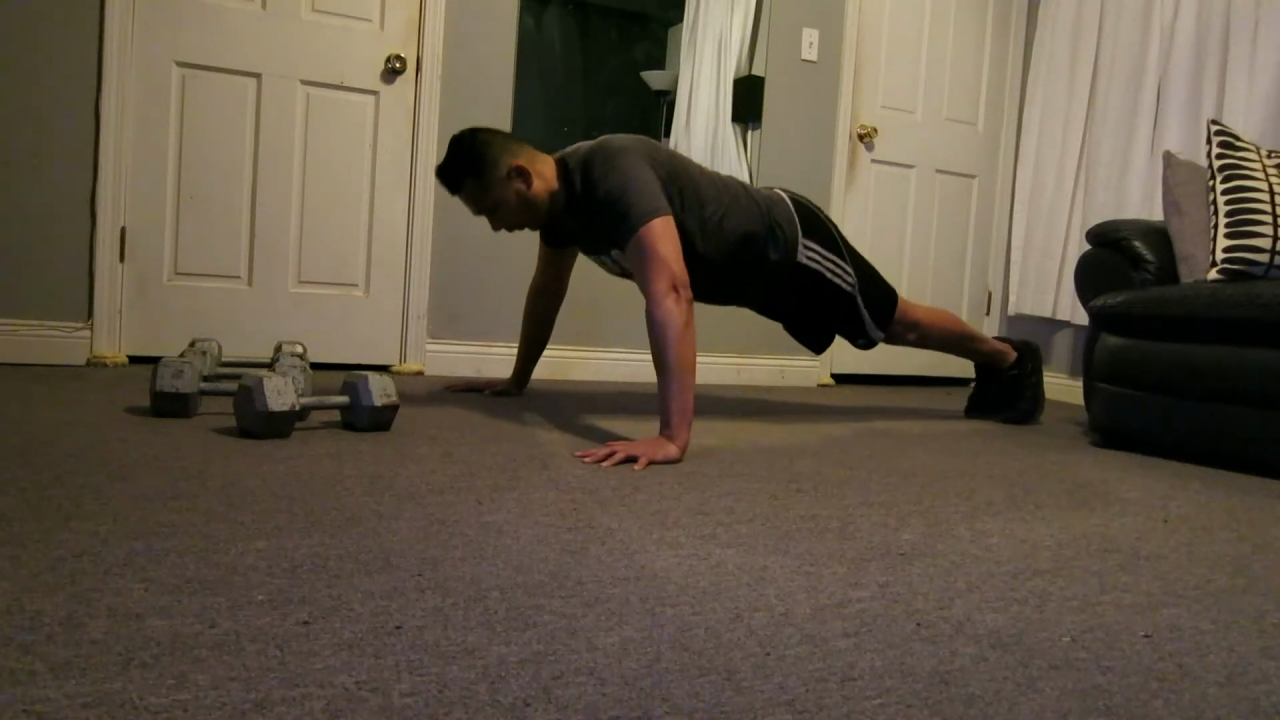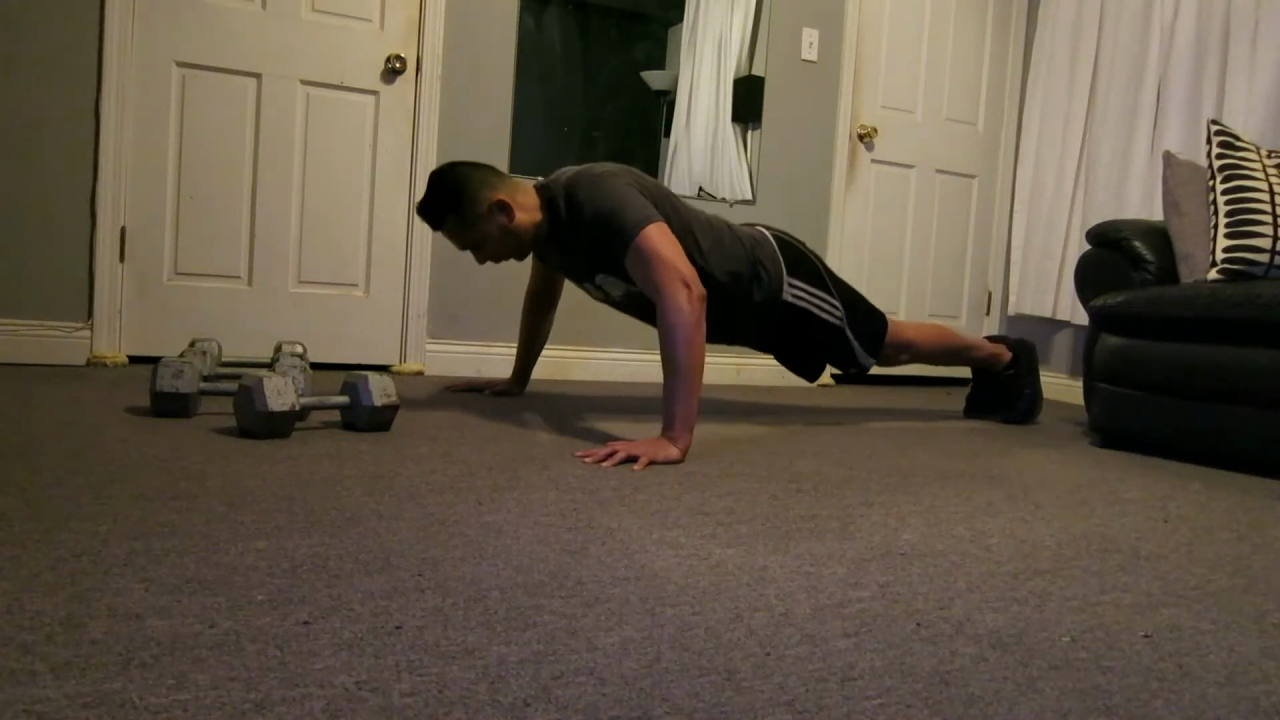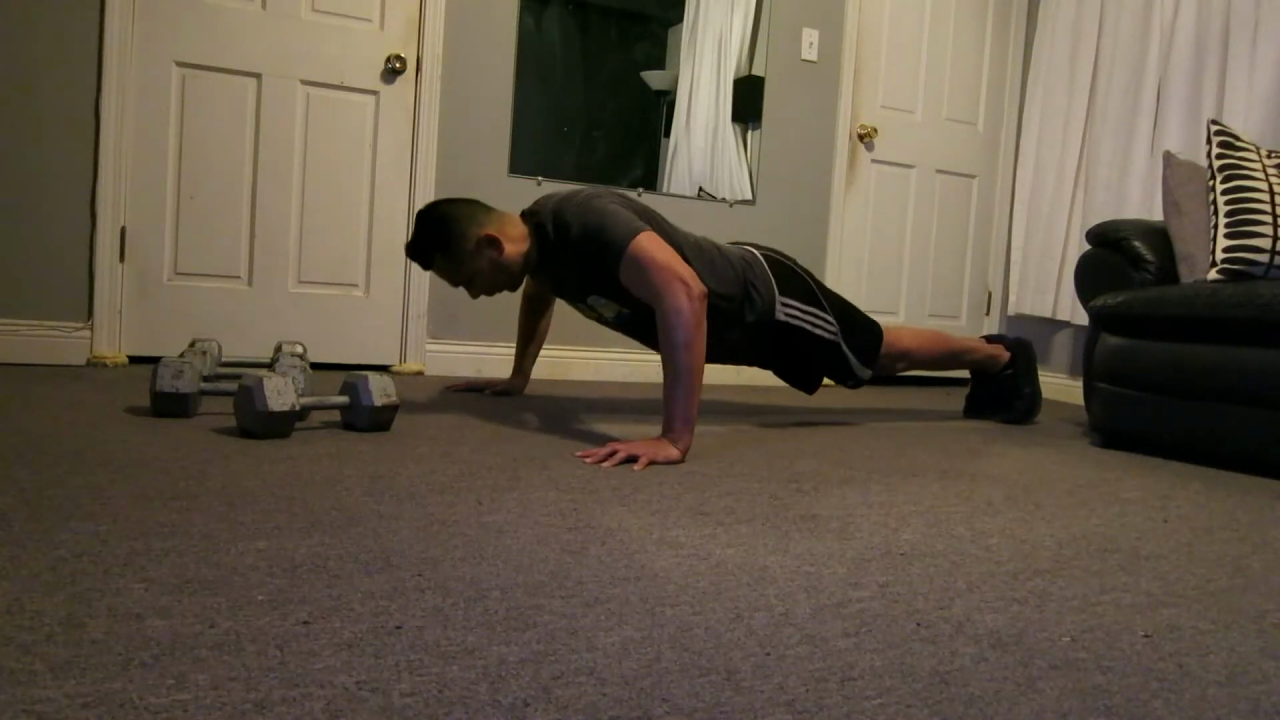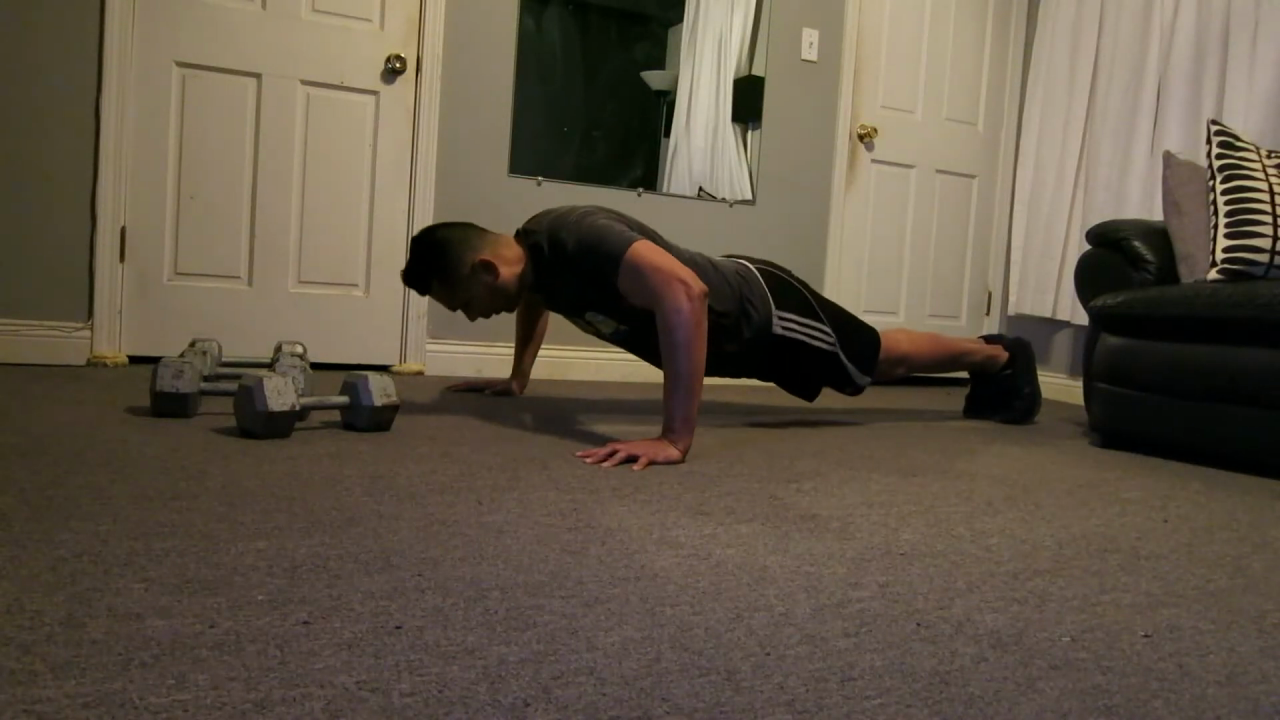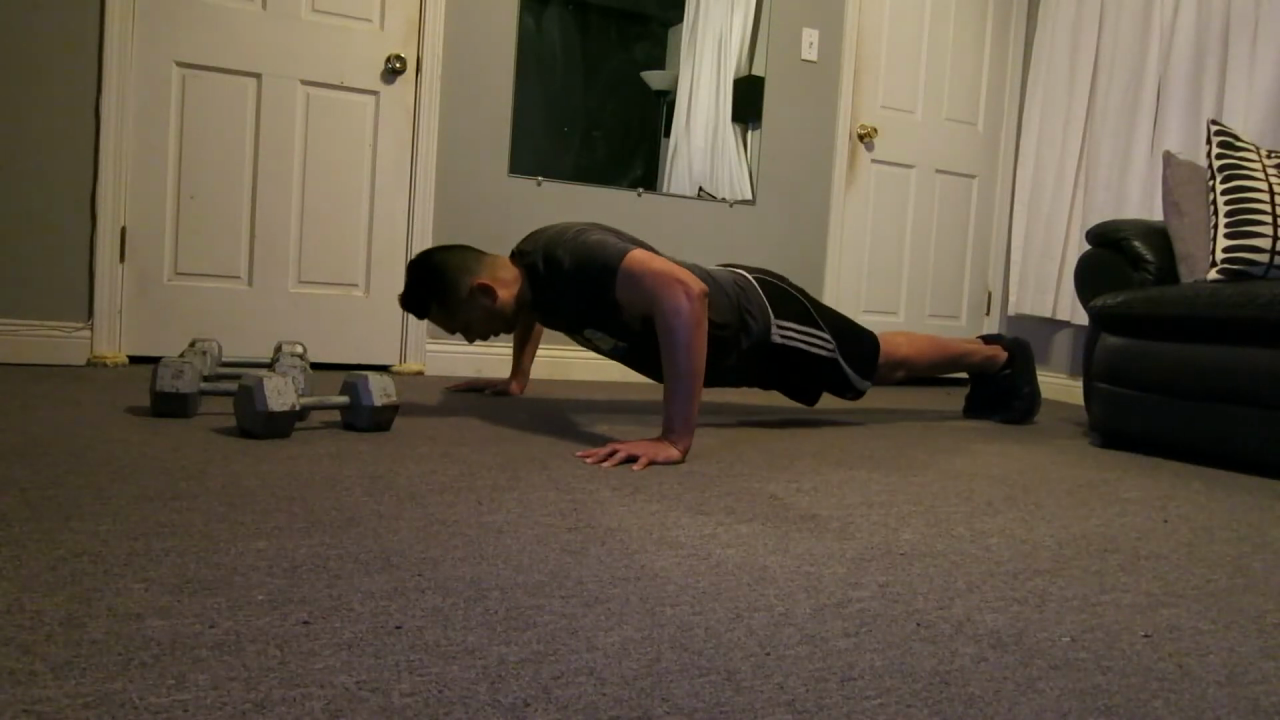
dt=0.3s
person 1, frame 1
left shoulder: (612, 174)
right shoulder: (559, 196)
left elbow: (670, 294)
right elbow: (547, 288)
left wrist: (673, 436)
right wrist: (517, 379)
left hip: (788, 244)
right hip: (754, 265)
left knee: (897, 325)
right knee: (891, 332)
left ankle: (1011, 361)
right ankle: (997, 361)
person 1, frame 2
left shoulder: (595, 200)
right shoulder: (548, 216)
left elbow: (684, 295)
right elbow: (543, 292)
left wrist: (674, 438)
right wrist: (518, 378)
left hip: (772, 280)
right hip: (742, 292)
left knee: (889, 347)
right knee: (886, 351)
left ankle: (1005, 359)
right ankle: (994, 357)
person 1, frame 3
left shoulder: (584, 223)
right shoulder: (537, 235)
left elbow: (684, 294)
right elbow: (539, 294)
left wrist: (675, 438)
right wrist: (517, 378)
left hip: (765, 299)
right hip: (739, 300)
left knee: (885, 354)
right knee: (881, 358)
left ankle: (1003, 360)
right ankle: (992, 360)
person 1, frame 4
left shoulder: (579, 243)
right shoulder: (532, 248)
left elbow: (685, 295)
left wrist: (675, 439)
right wrist: (518, 377)
left hip: (760, 310)
right hip: (735, 310)
left knee: (882, 358)
right knee: (879, 360)
left ankle: (1002, 357)
right ankle: (991, 355)
person 1, frame 5
left shoulder: (575, 260)
right shoulder: (527, 264)
left elbow: (685, 295)
left wrist: (675, 439)
right wrist: (516, 377)
left hip: (760, 318)
right hip: (734, 311)
left knee: (883, 361)
right knee: (880, 362)
left ankle: (1001, 358)
right ankle: (991, 357)
